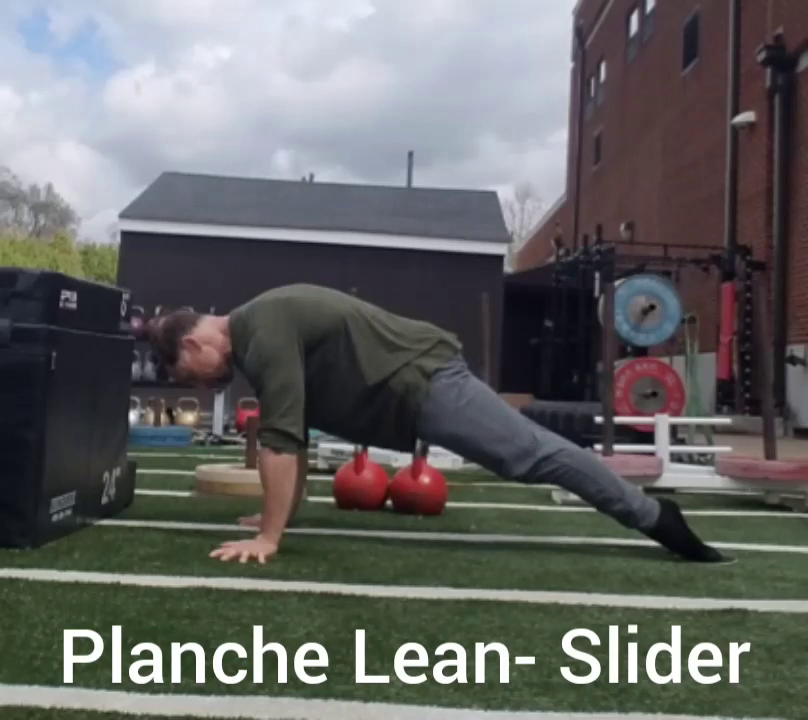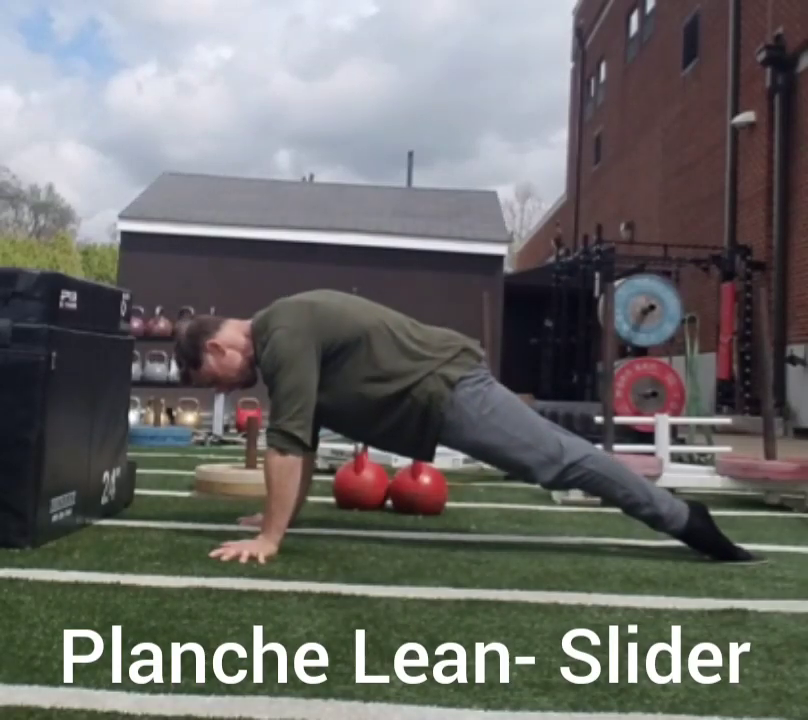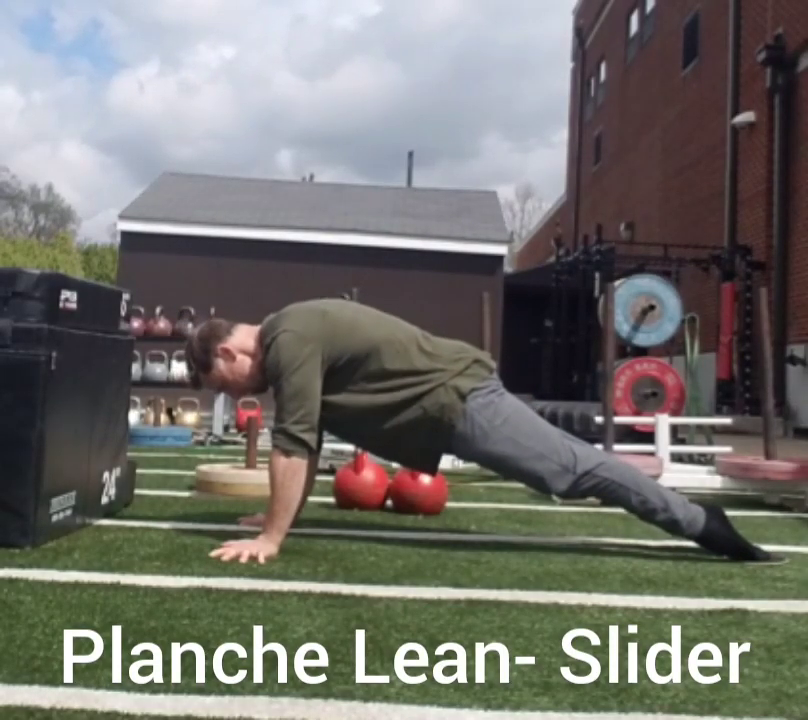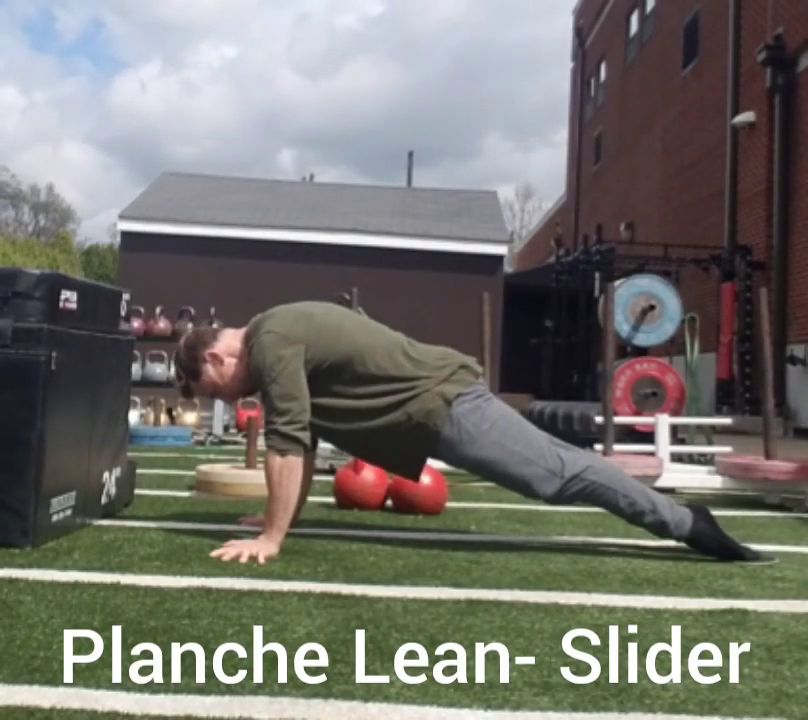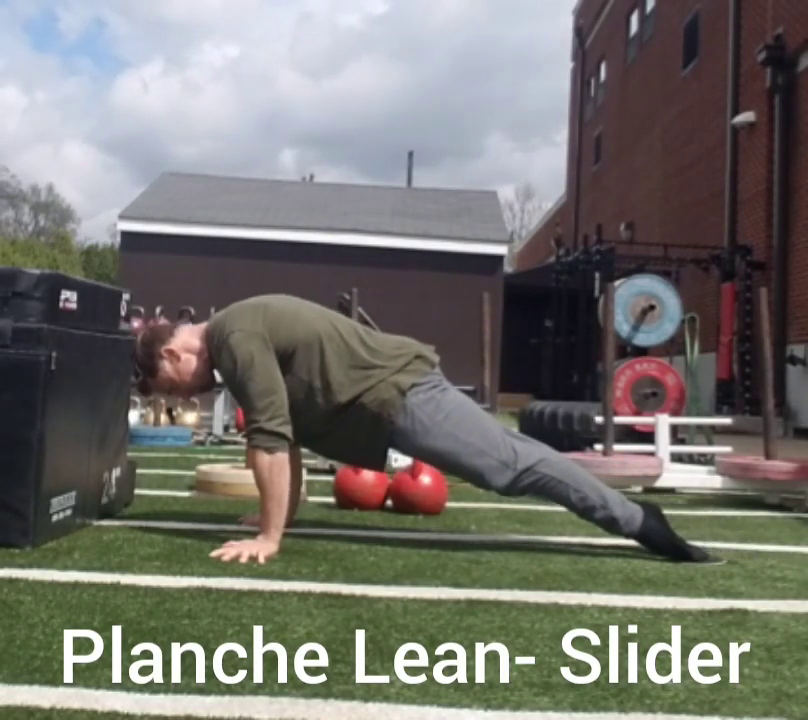
dt=1s
person 1, frame 1
left shoulder: (262, 335)
right shoulder: (259, 329)
left elbow: (279, 440)
right elbow: (293, 433)
left wrist: (268, 538)
right wrist: (280, 512)
left hip: (423, 382)
right hip: (418, 382)
left knee: (536, 457)
right knee: (535, 455)
left ankle: (654, 518)
right ankle: (652, 516)
person 1, frame 2
left shoulder: (282, 337)
right shoulder: (280, 334)
left elbow: (287, 443)
right elbow: (305, 438)
left wrist: (268, 538)
right wrist: (282, 514)
left hip: (447, 388)
right hip: (440, 387)
left knee: (562, 461)
right knee: (561, 459)
left ankle: (685, 521)
right ankle: (684, 521)
person 1, frame 3
left shoulder: (288, 342)
right shoulder: (288, 335)
left elbow: (292, 445)
right elbow: (307, 441)
left wrist: (270, 538)
right wrist: (281, 513)
left hip: (457, 398)
right hip: (451, 394)
left knee: (575, 471)
right knee: (572, 465)
left ankle: (702, 524)
right ankle: (701, 524)
person 1, frame 4
left shoulder: (269, 347)
right shoulder: (278, 333)
left elbow: (286, 443)
right elbow: (304, 437)
left wrist: (270, 538)
right wrist: (282, 516)
left hip: (442, 404)
right hip: (441, 396)
left knee: (559, 474)
right knee: (557, 466)
left ankle: (687, 525)
right ankle: (685, 523)
person 1, frame 5
left shoulder: (234, 339)
right shoulder: (238, 331)
left elbow: (269, 439)
right elbow: (287, 428)
left wrist: (269, 536)
right wrist: (281, 510)
left hip: (398, 394)
right hip: (398, 387)
left knee: (513, 465)
right knee: (512, 458)
left ankle: (637, 522)
right ankle: (636, 521)
